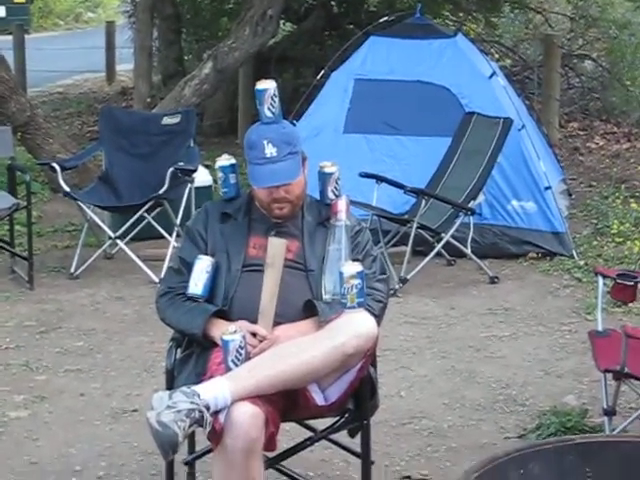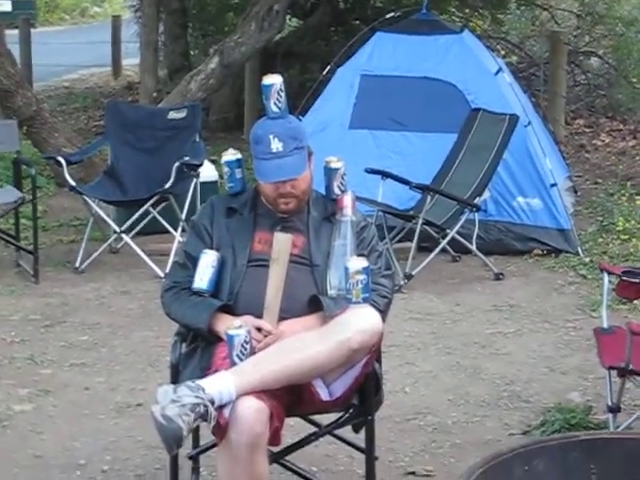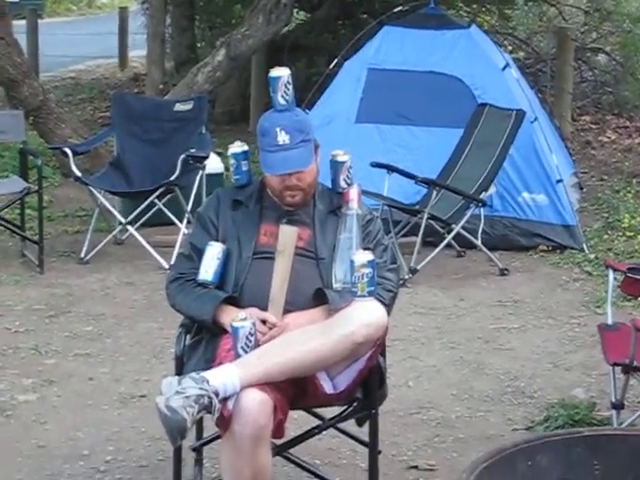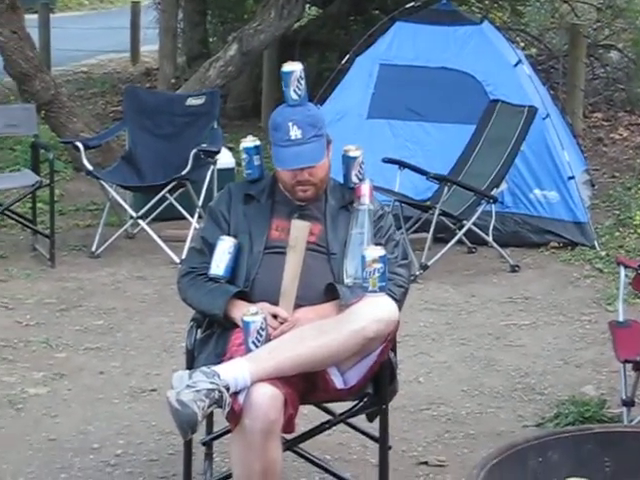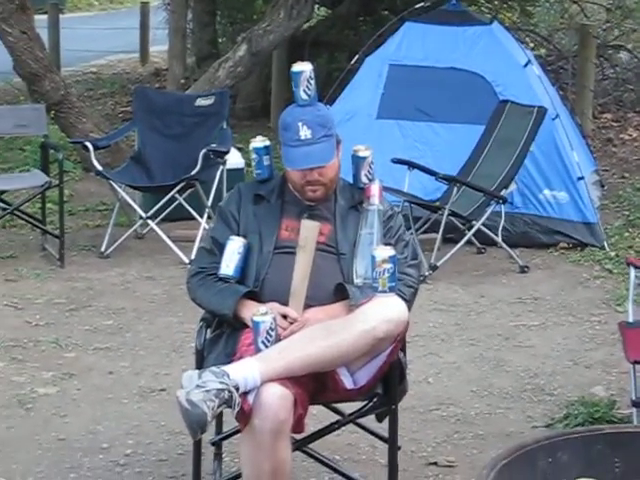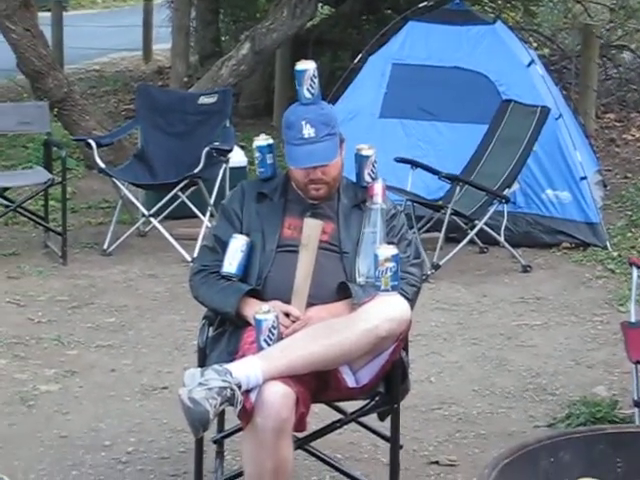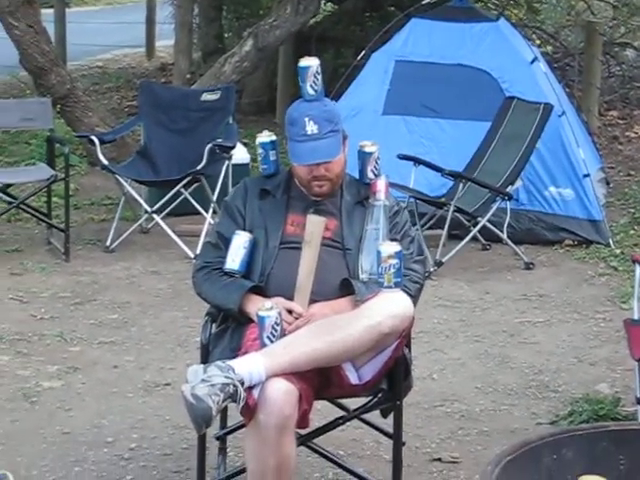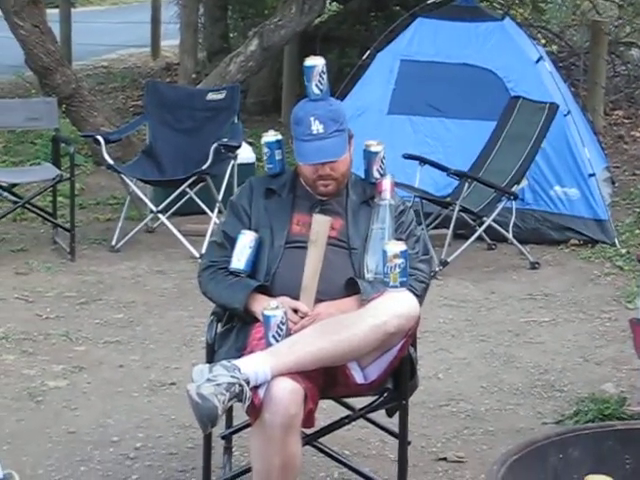
dt=0.1s
person 1, frame 1
right shoulder: (213, 220)
left elbow: (373, 297)
right elbow: (171, 297)
left wrist: (302, 331)
right wrist: (220, 328)
left hip: (319, 367)
right hip: (238, 360)
left knee: (360, 328)
right knee: (241, 421)
left ankle: (201, 398)
person 1, frame 2
right shoulder: (220, 215)
left elbow: (378, 292)
right elbow: (176, 291)
left wrist: (307, 326)
right wrist: (224, 323)
left hip: (322, 363)
right hip: (244, 355)
left knee: (365, 323)
right knee: (246, 418)
left ankle: (206, 393)
person 1, frame 3
right shoulder: (225, 207)
left elbow: (384, 286)
right elbow: (181, 283)
left wrist: (312, 319)
right wrist: (229, 315)
left hip: (327, 357)
right hip: (248, 348)
left knee: (370, 317)
right knee: (250, 409)
left ankle: (211, 384)
person 1, frame 4
right shoulder: (237, 201)
left elbow: (395, 282)
right elbow: (192, 277)
left wrist: (324, 313)
right wrist: (239, 309)
left hip: (337, 352)
right hip: (259, 343)
left knee: (382, 312)
right knee: (261, 404)
left ankle: (220, 380)
person 1, frame 5
right shoulder: (246, 201)
left elbow: (404, 282)
right elbow: (202, 277)
left wrist: (334, 314)
right wrist: (249, 309)
left hip: (348, 353)
right hip: (267, 342)
left knee: (391, 313)
right knee: (270, 404)
left ankle: (230, 379)
person 1, frame 6
right shoulder: (250, 200)
left elbow: (407, 281)
right elbow: (204, 275)
left wrist: (337, 312)
right wrist: (251, 307)
left hip: (350, 351)
right hip: (268, 342)
left knee: (394, 312)
right knee: (272, 402)
left ankle: (233, 377)
person 1, frame 7
right shoulder: (252, 196)
left elbow: (410, 277)
right elbow: (207, 271)
left wrist: (340, 309)
right wrist: (254, 304)
left hip: (353, 348)
right hip: (271, 337)
left knee: (397, 309)
right knee: (275, 398)
left ankle: (236, 374)
person 1, frame 8
right shoulder: (258, 196)
left elbow: (415, 277)
right elbow: (212, 271)
left wrist: (345, 309)
right wrist: (259, 303)
left hip: (358, 346)
right hip: (277, 337)
left knee: (402, 307)
right knee: (280, 398)
left ankle: (241, 373)
